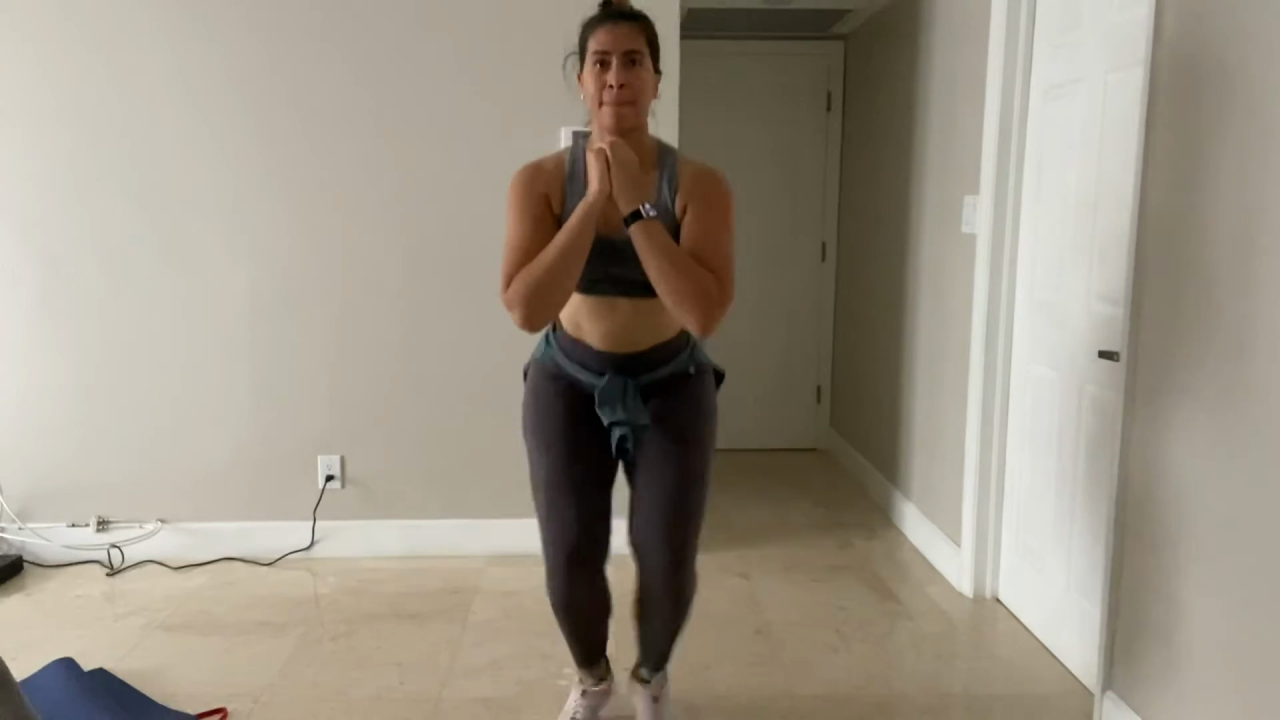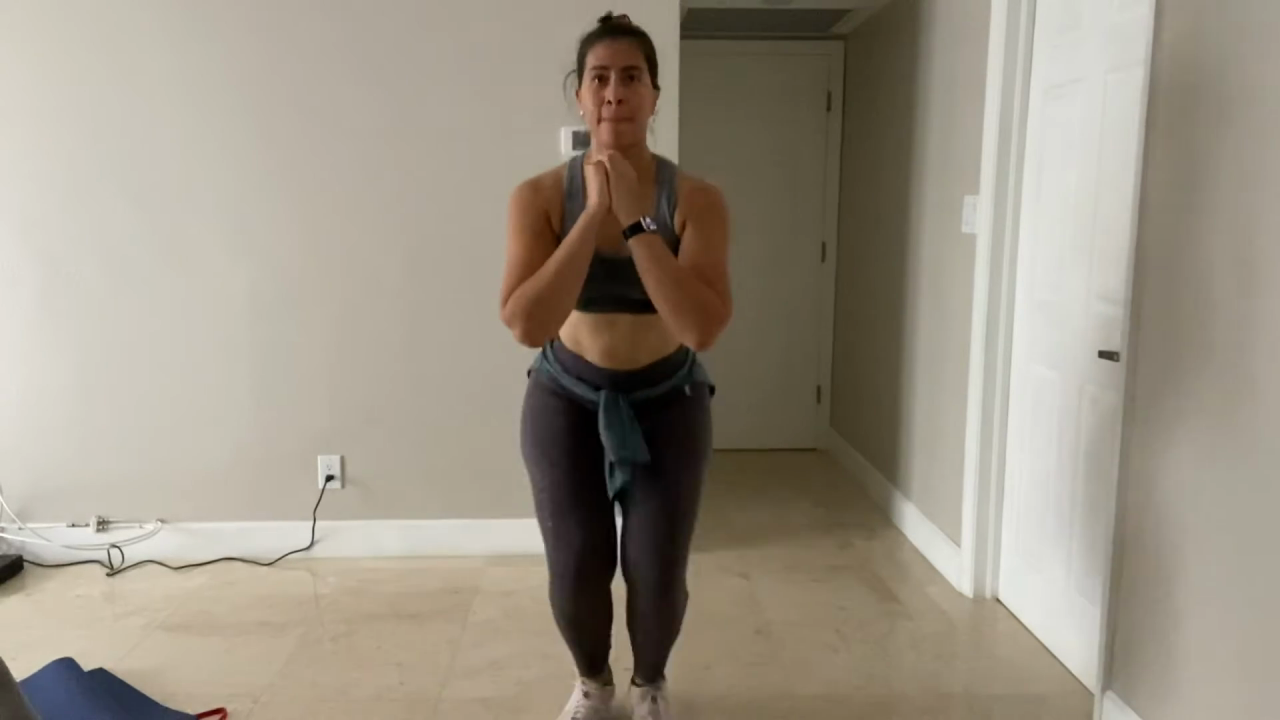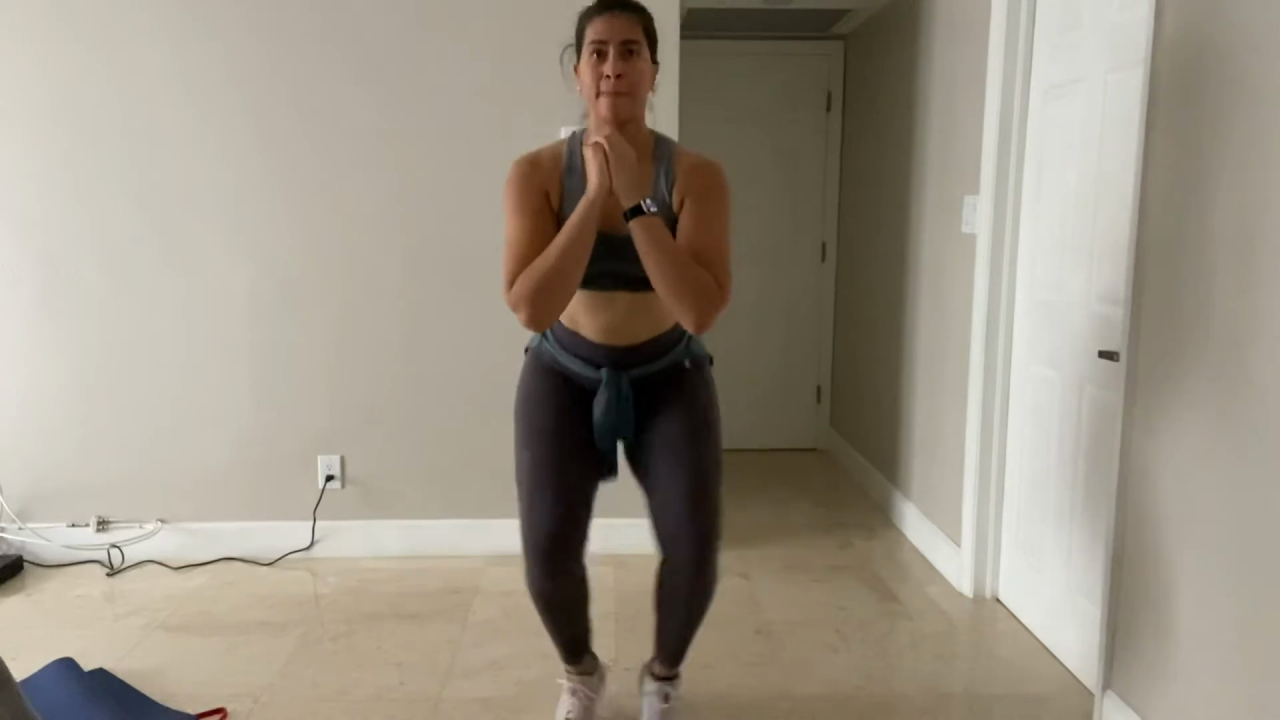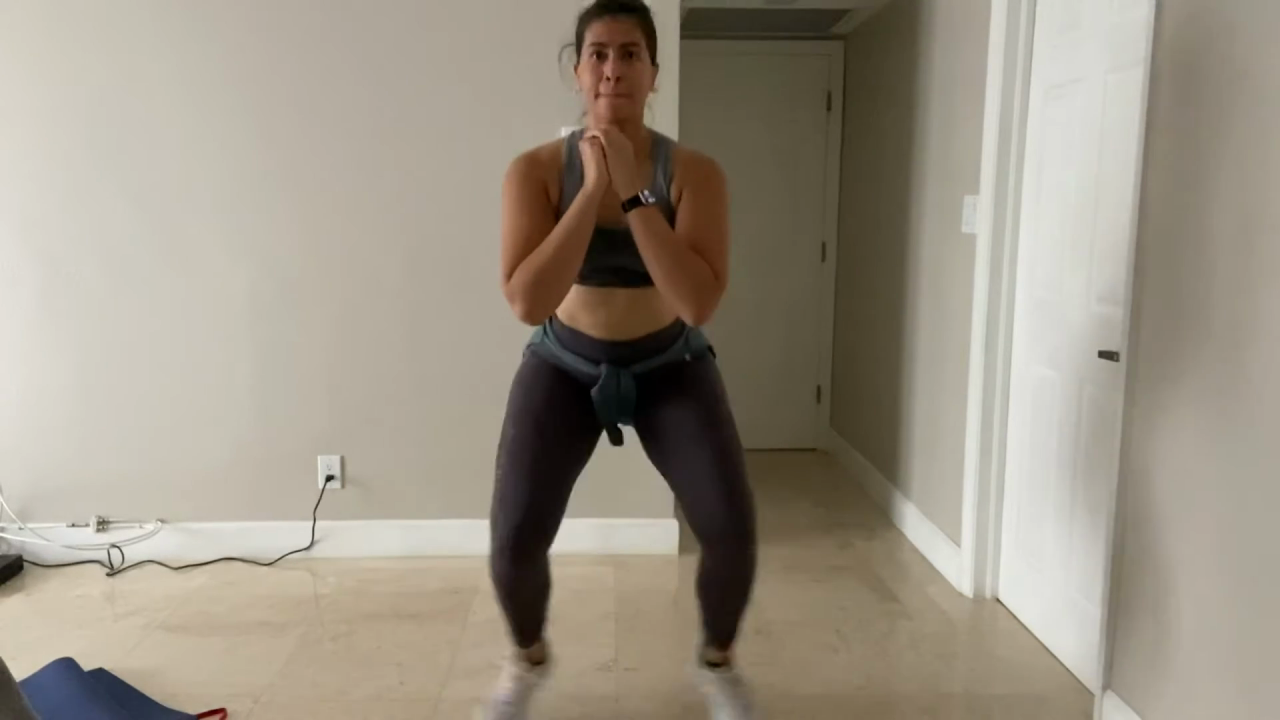
dt=0.1s
person 1, frame 1
left shoulder: (698, 183)
right shoulder: (542, 179)
left elbow: (704, 315)
right elbow: (524, 307)
left wrist: (635, 207)
right wrist: (593, 200)
left hip: (668, 383)
right hip: (569, 379)
left knee: (664, 553)
right knee: (573, 555)
person 1, frame 2
left shoulder: (696, 198)
right shoulder: (540, 195)
left elbow: (704, 329)
right elbow: (522, 323)
left wrist: (635, 221)
right wrist: (594, 216)
left hip: (666, 397)
right hip: (568, 395)
left knee: (656, 567)
right knee: (577, 562)
person 1, frame 3
left shoulder: (696, 175)
right shoulder: (537, 173)
left elbow: (702, 311)
right elbow: (530, 308)
left wrist: (636, 203)
right wrist: (596, 197)
left hip: (666, 376)
right hip: (565, 376)
left knee: (693, 546)
right knee: (549, 546)
person 1, frame 4
left shoulder: (693, 172)
right shoulder: (534, 171)
left elbow: (700, 303)
right elbow: (527, 302)
left wrist: (633, 196)
right wrist: (591, 191)
left hip: (668, 370)
right hip: (565, 370)
left knee: (731, 528)
right knee: (517, 536)
left ankle: (717, 662)
right ankle: (527, 658)
